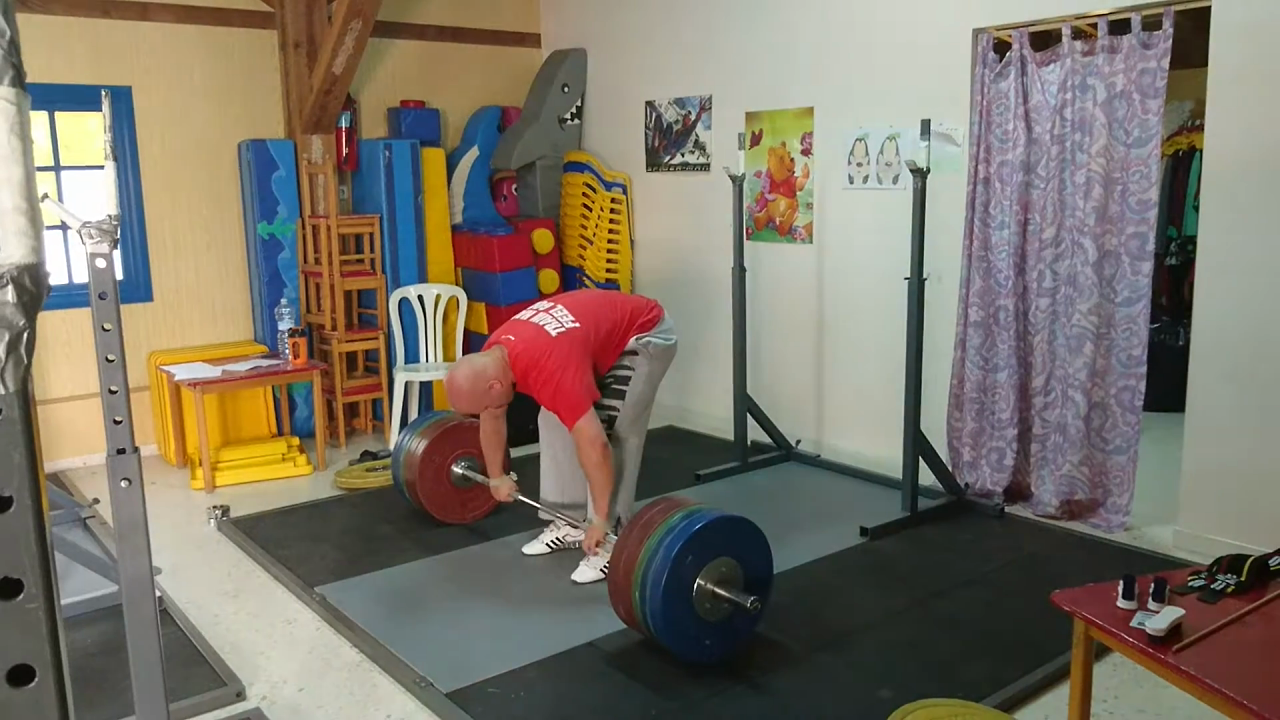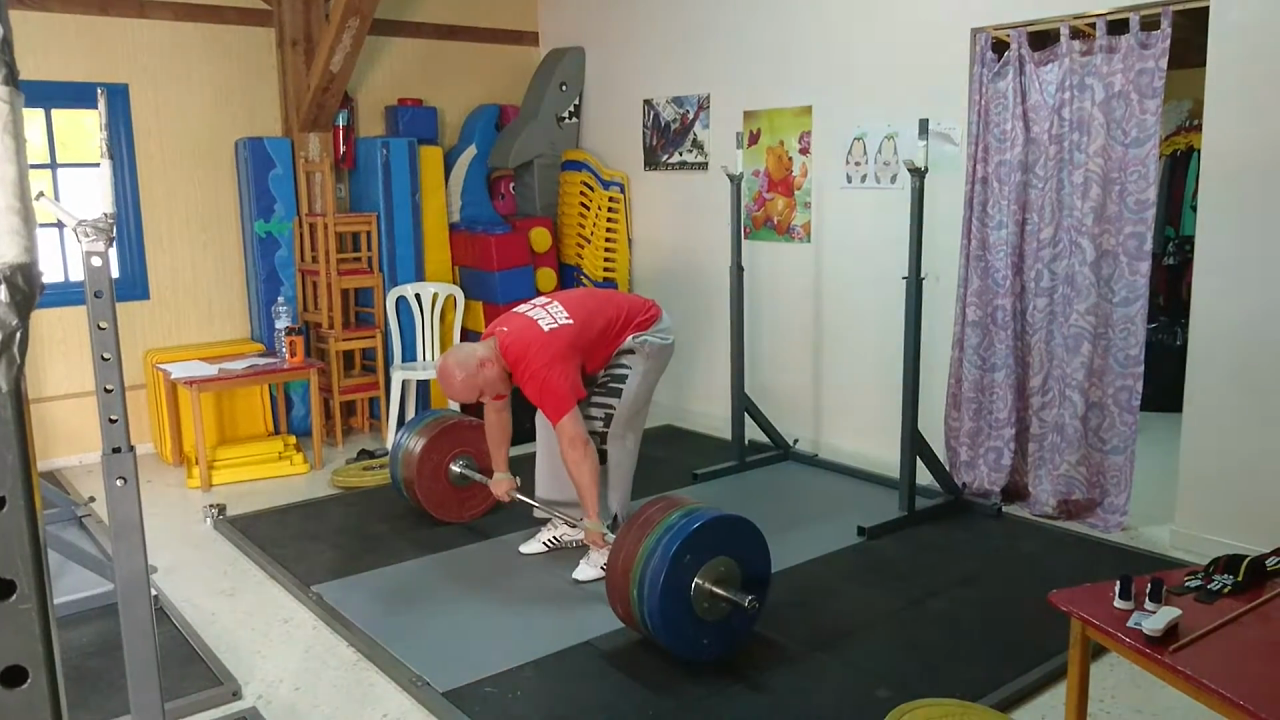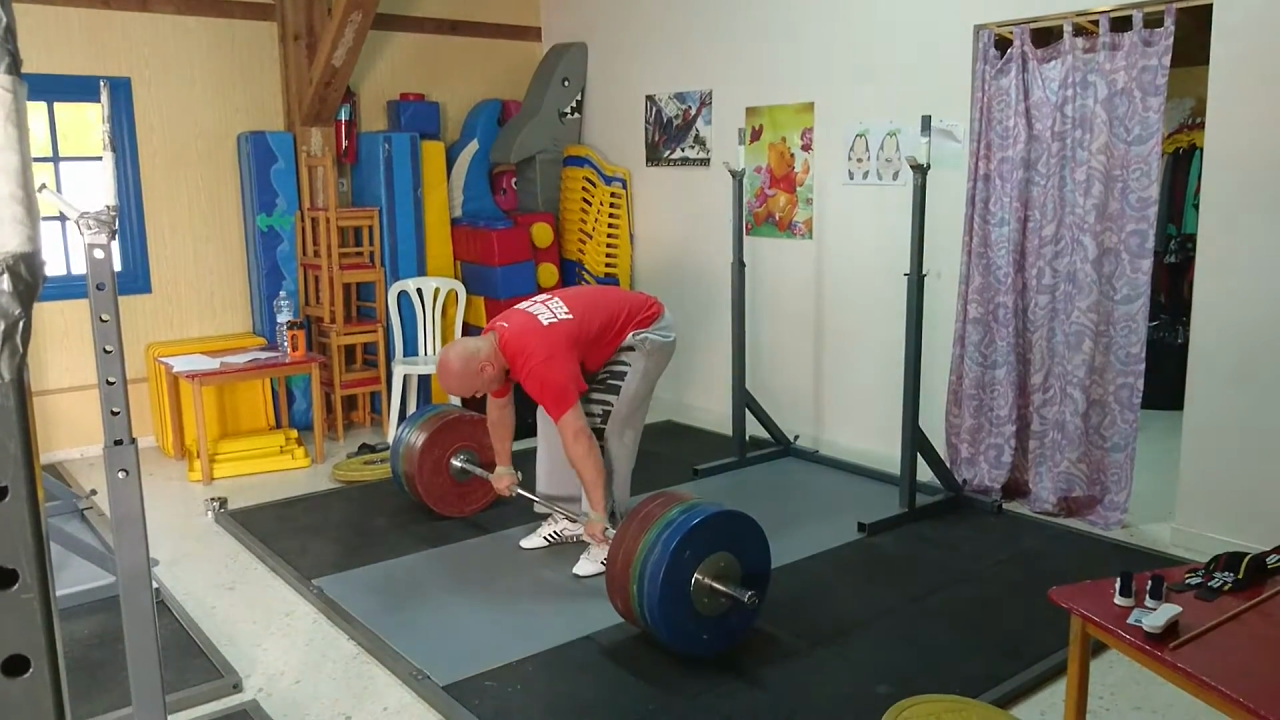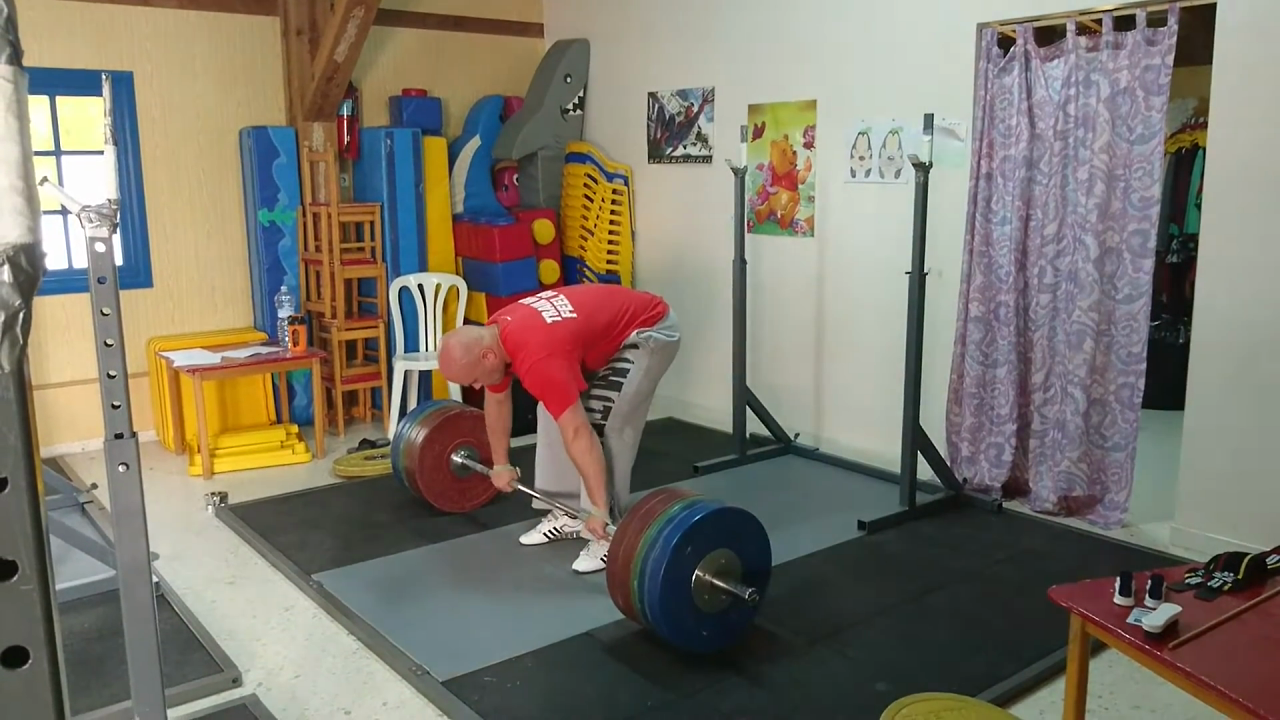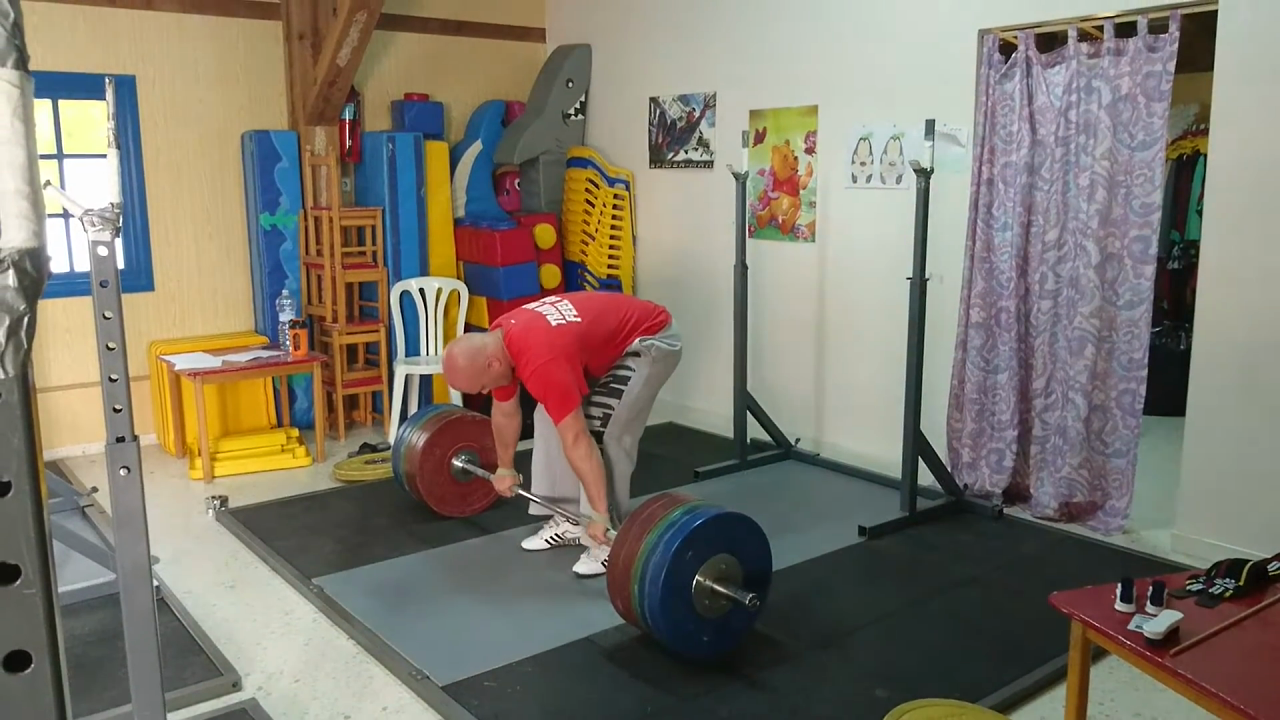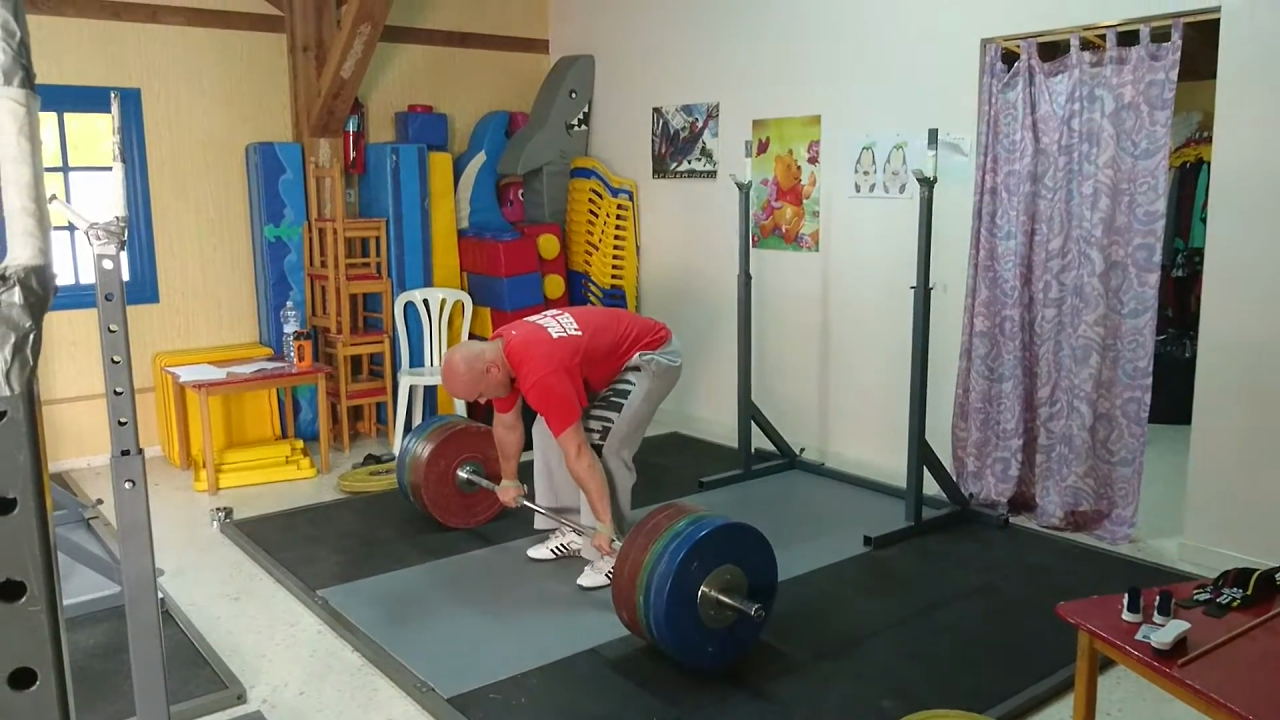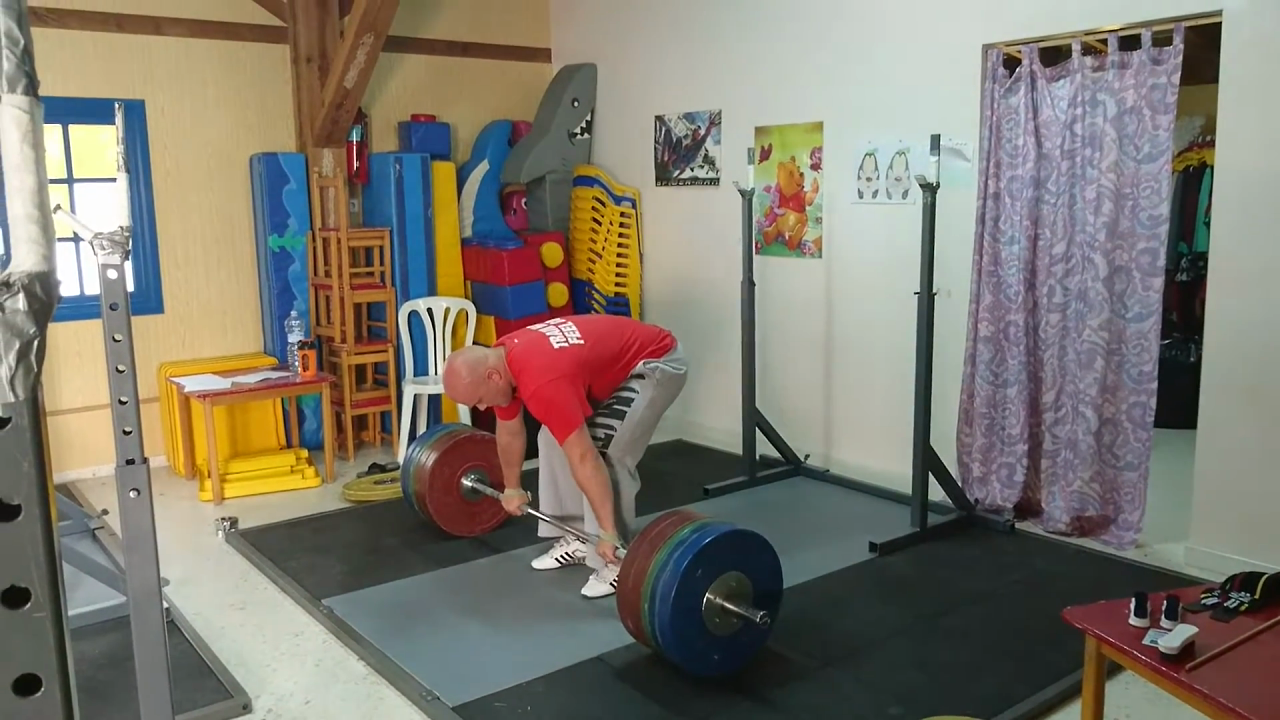
dt=0.7s
person 1, frame 1
left shoulder: (550, 371)
right shoulder: (490, 358)
left elbow: (595, 443)
right elbow: (492, 420)
left wrist: (600, 521)
right wrist: (496, 477)
left hip: (645, 334)
right hip: (603, 329)
left knee: (608, 429)
right knee: (555, 421)
left ankle: (611, 542)
right ankle: (569, 523)
person 1, frame 2
left shoulder: (538, 366)
right shoulder: (488, 346)
left elbow: (576, 442)
right elbow: (497, 410)
left wrist: (594, 521)
right wrist: (500, 472)
left hip: (643, 334)
right hip: (601, 329)
left knee: (602, 431)
right knee: (552, 420)
left ankle: (608, 539)
right ankle: (568, 522)
person 1, frame 3
left shoulder: (539, 361)
right shoulder: (490, 343)
left elbow: (579, 437)
right elbow: (499, 406)
left wrist: (597, 514)
right wrist: (503, 467)
left hip: (645, 331)
right hip: (604, 327)
left knee: (602, 426)
right knee: (554, 415)
left ankle: (608, 536)
right ankle: (568, 517)
person 1, frame 4
left shoulder: (538, 359)
right shoulder: (492, 335)
left elbow: (579, 434)
right elbow: (497, 401)
left wrist: (599, 510)
right wrist: (501, 464)
left hip: (649, 331)
right hip: (607, 325)
left knee: (601, 424)
right knee: (555, 412)
left ankle: (608, 533)
right ankle: (568, 514)
person 1, frame 5
left shoulder: (542, 362)
right shoulder: (495, 342)
left elbow: (577, 440)
right elbow: (505, 412)
left wrist: (600, 515)
right wrist: (505, 469)
left hip: (651, 340)
right hip: (609, 335)
left knee: (601, 431)
right knee: (551, 418)
left ankle: (608, 539)
right ankle: (568, 520)
person 1, frame 6
left shoulder: (541, 374)
right shoulder: (496, 352)
left elbow: (578, 452)
right elbow: (508, 425)
left wrist: (604, 524)
right wrist: (509, 480)
left hip: (652, 356)
right hip: (609, 352)
left knee: (599, 444)
right knee: (548, 431)
left ankle: (612, 551)
right ankle: (574, 530)
person 1, frame 7
left shoulder: (542, 382)
right shoulder: (500, 359)
left elbow: (584, 458)
right elbow: (510, 431)
left wrist: (607, 533)
right wrist: (512, 489)
left hip: (657, 363)
right hip: (615, 359)
left knee: (605, 451)
right knee: (554, 439)
left ankle: (617, 561)
right ankle: (579, 539)
